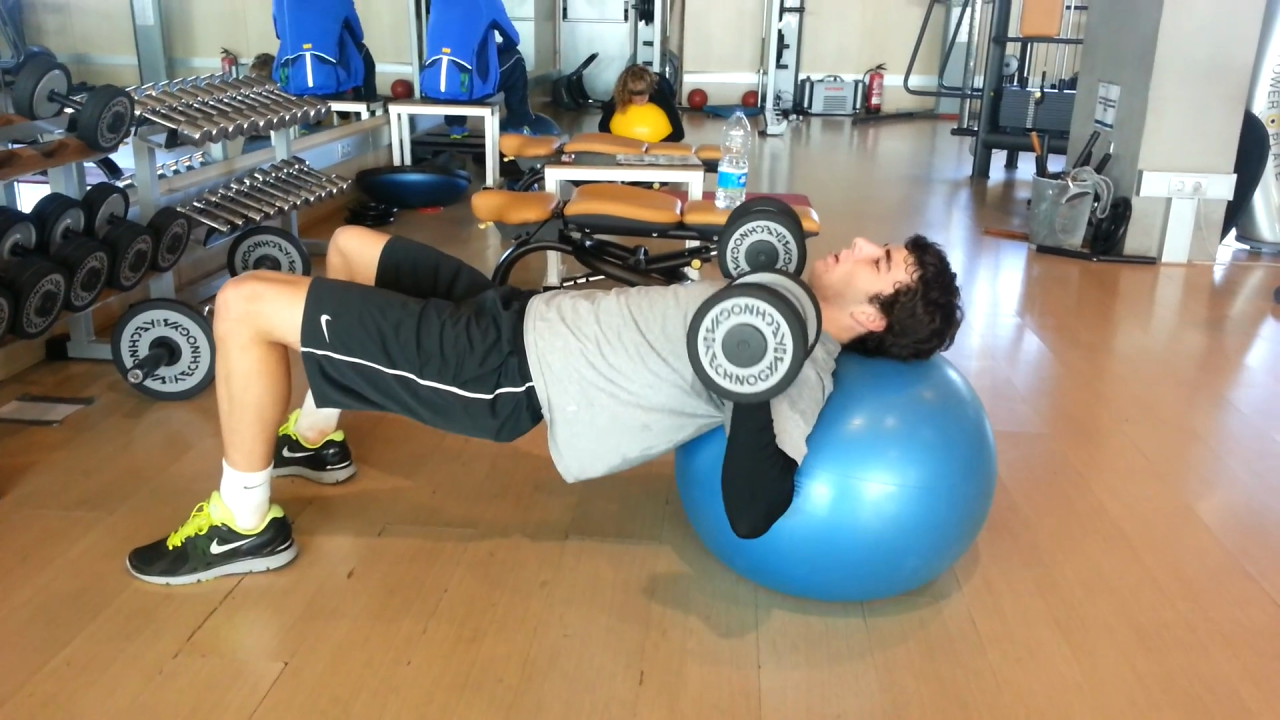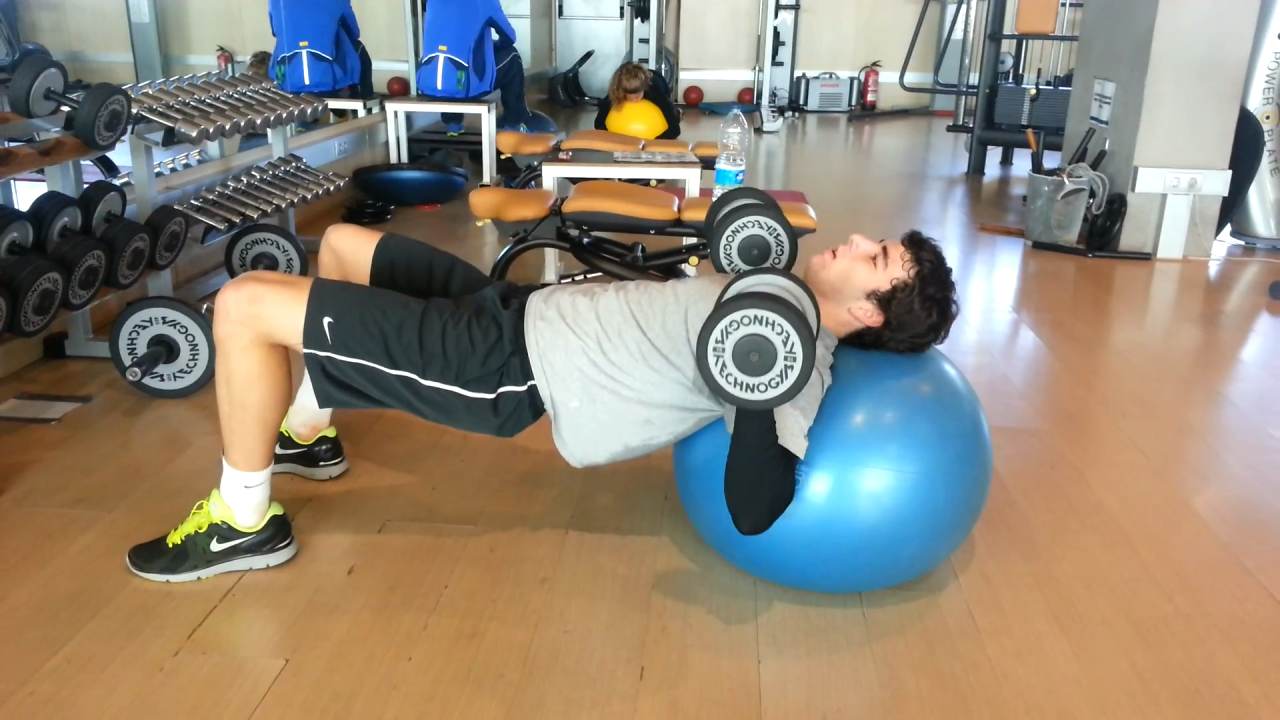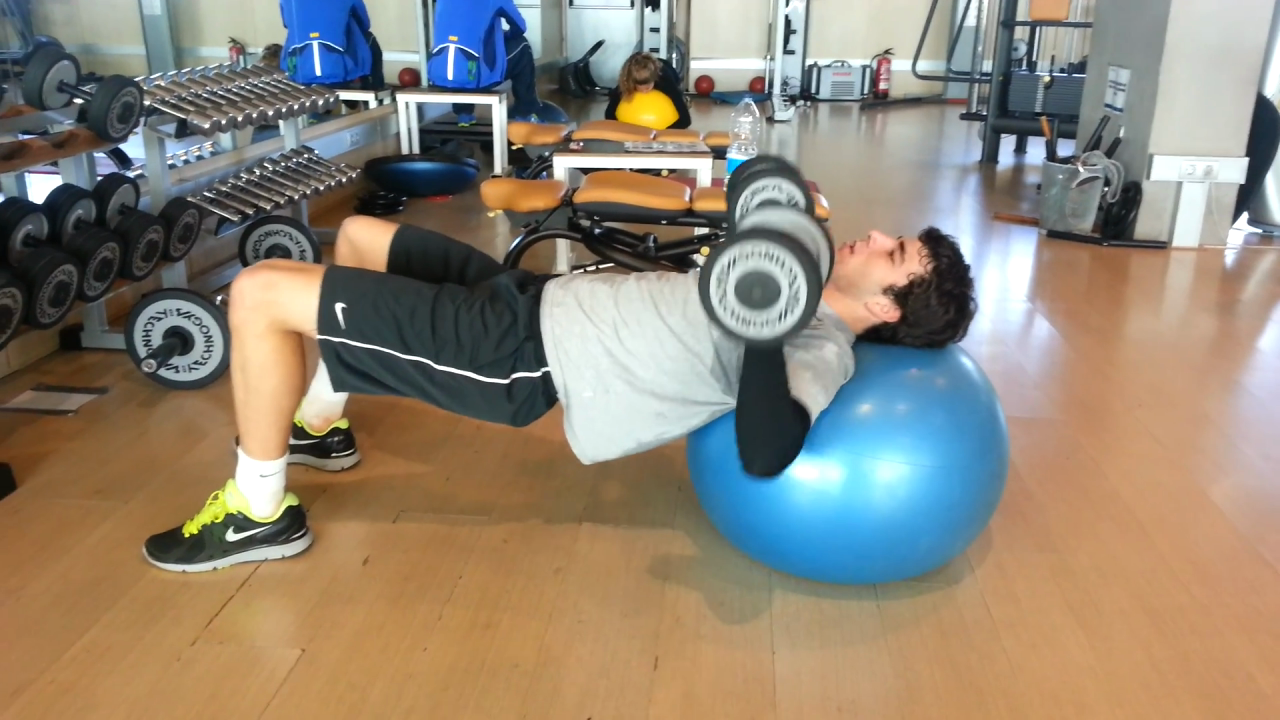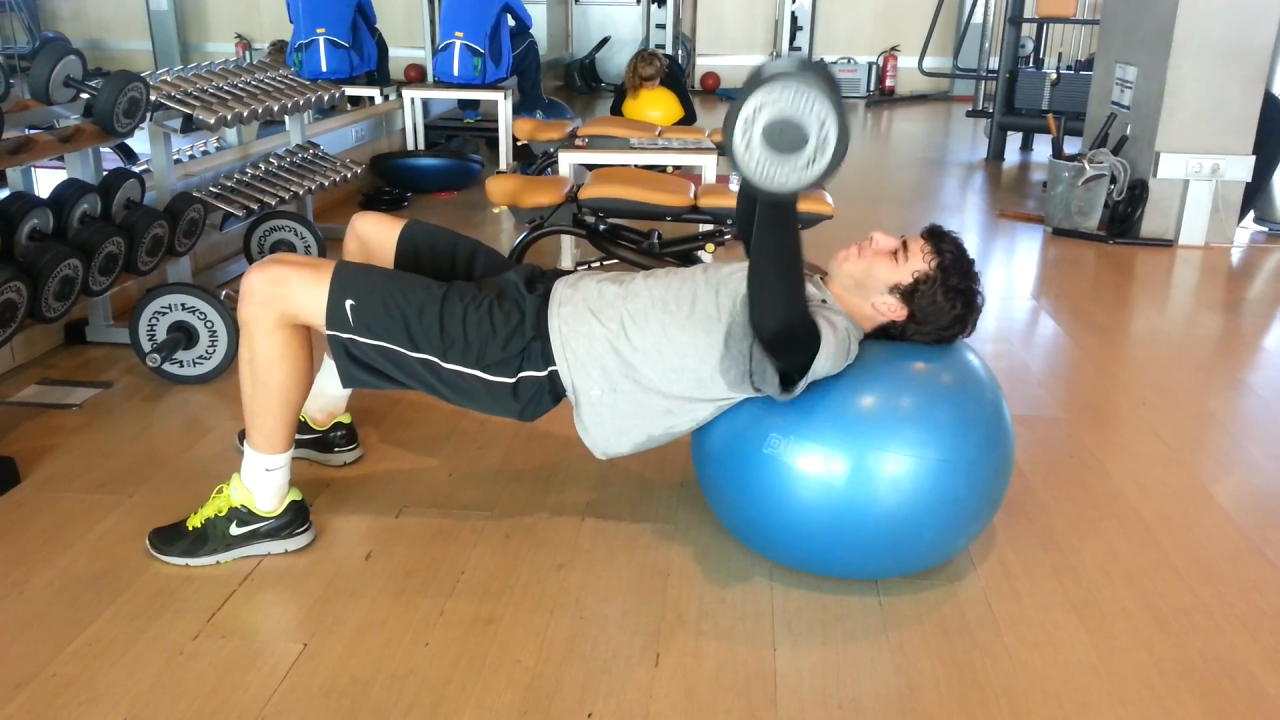
dt=0.3s
person 1, frame 1
left shoulder: (799, 370)
left elbow: (751, 511)
left hip: (508, 368)
right hip: (527, 316)
left knee: (244, 303)
right knee: (351, 243)
left ankle: (245, 522)
right ankle: (314, 437)
person 1, frame 2
left shoulder: (800, 367)
left elbow: (754, 508)
left hip: (509, 363)
right hip: (521, 310)
left knee: (244, 306)
right knee: (341, 243)
left ankle: (245, 520)
right ankle: (307, 432)
person 1, frame 3
left shoulder: (820, 352)
right shoulder: (810, 304)
left elbow: (762, 451)
left hip: (523, 351)
right hip: (541, 299)
left knee: (259, 292)
right knee: (357, 234)
left ankle: (259, 510)
right ankle: (319, 423)
person 1, frame 4
left shoulder: (817, 348)
right shoulder: (821, 299)
left elbow: (770, 319)
left hip: (532, 357)
right hip: (551, 303)
left knee: (273, 289)
right knee: (367, 232)
left ankle: (263, 503)
right ankle: (321, 420)
